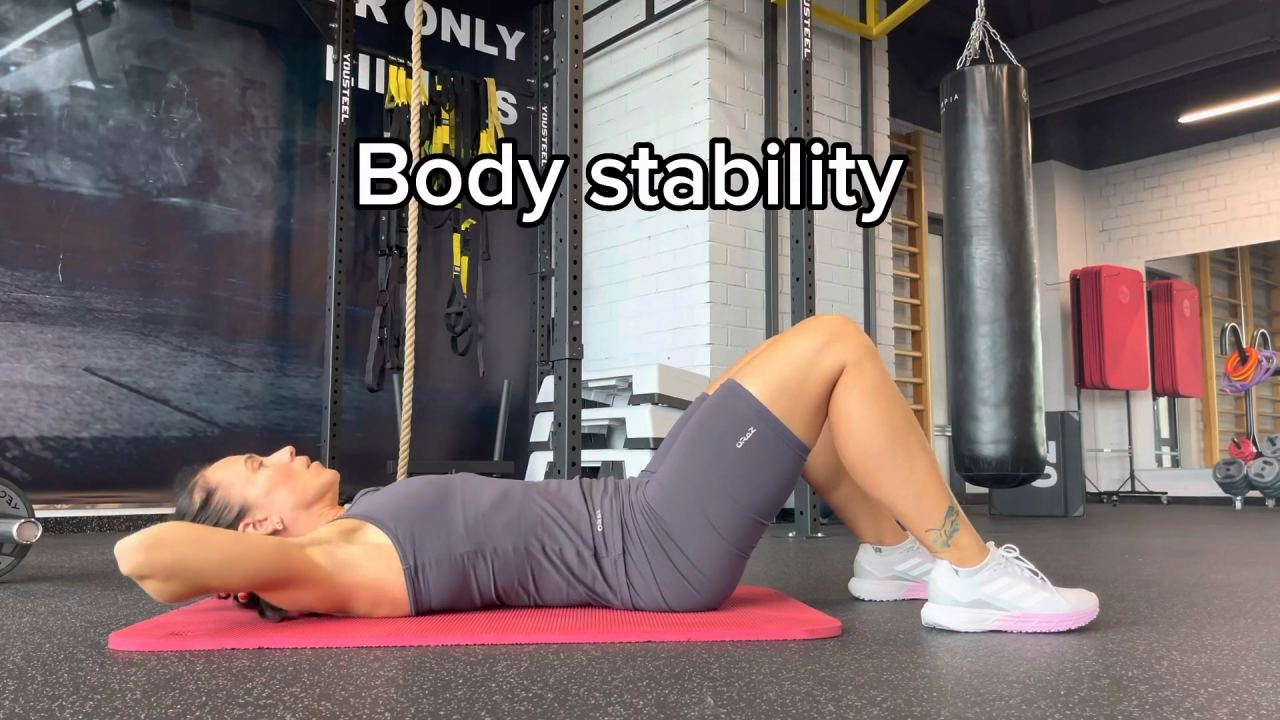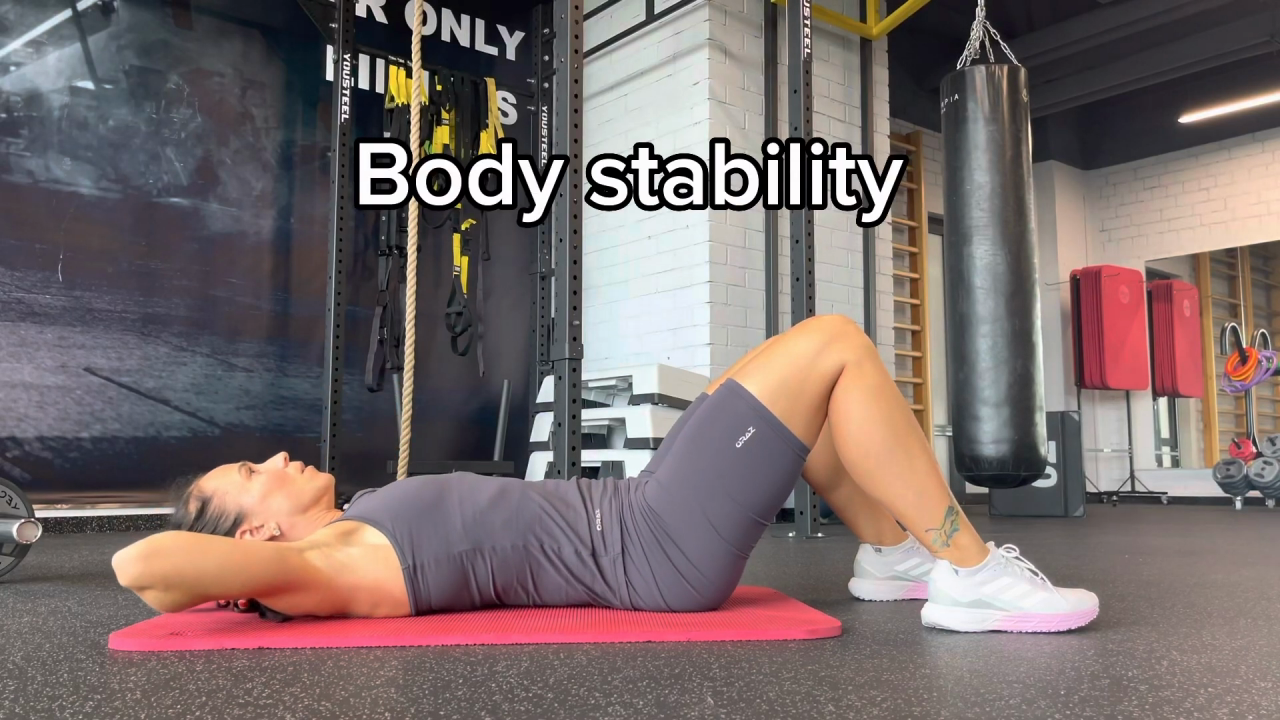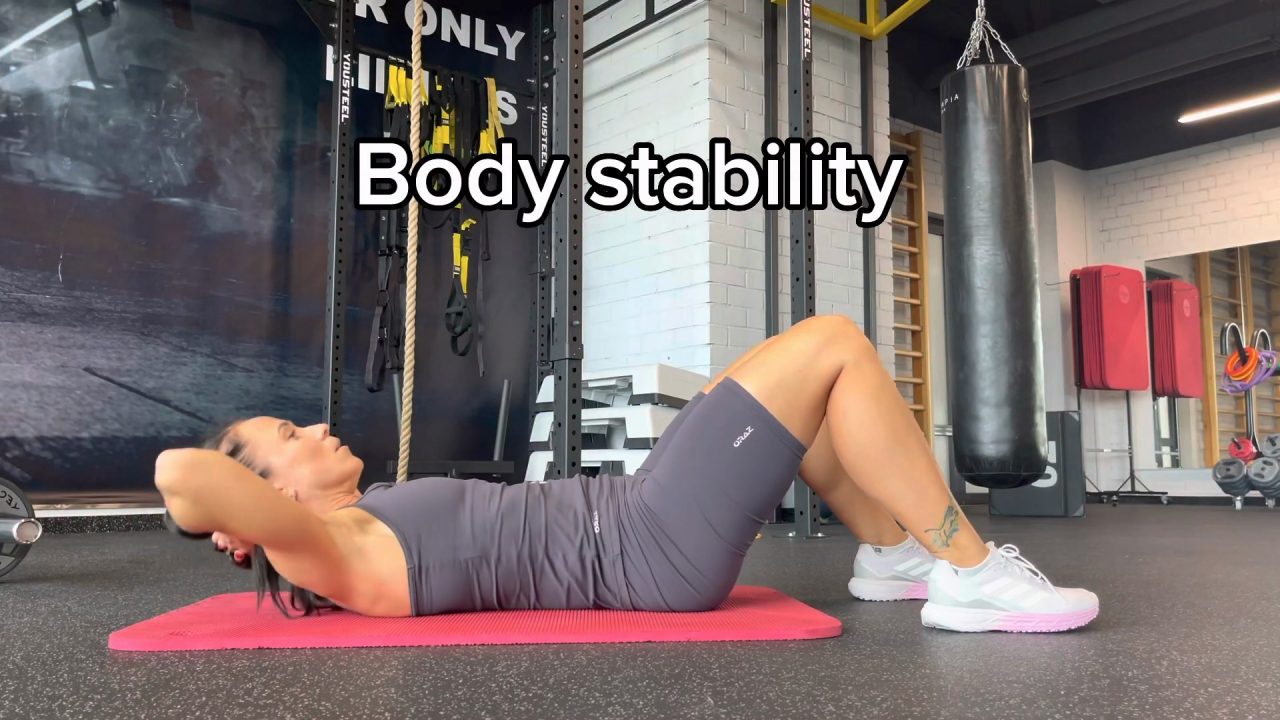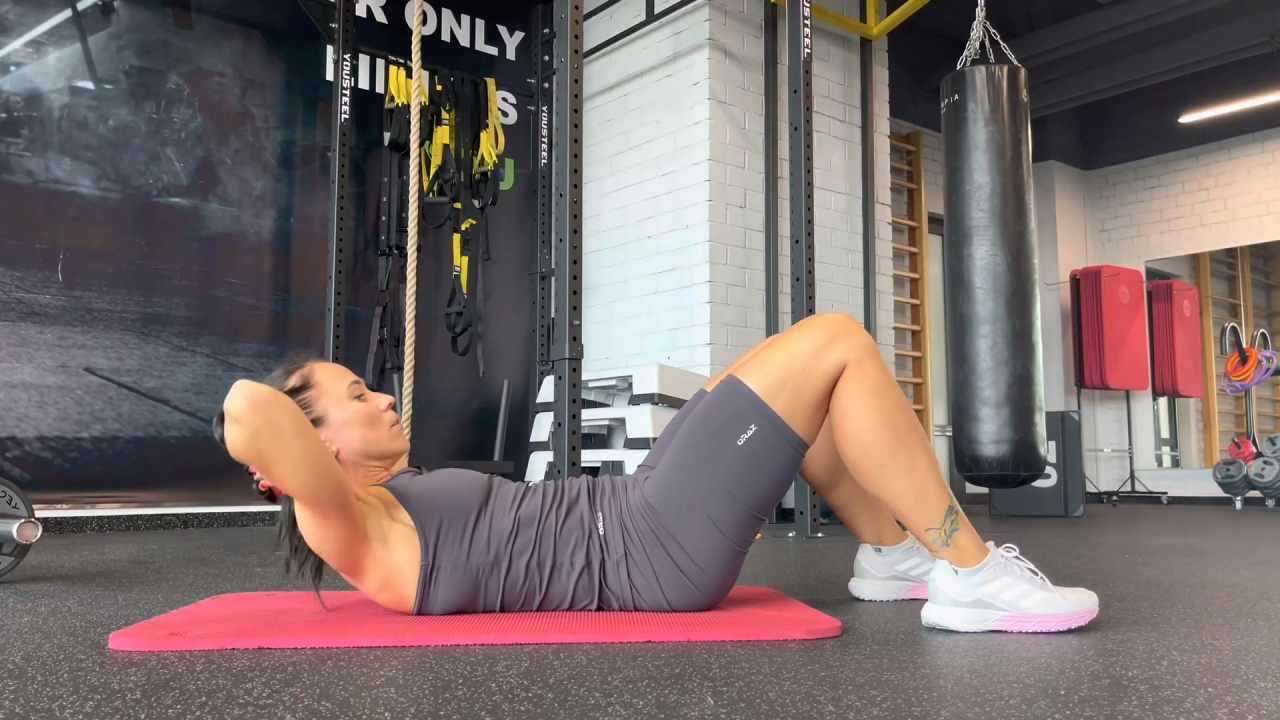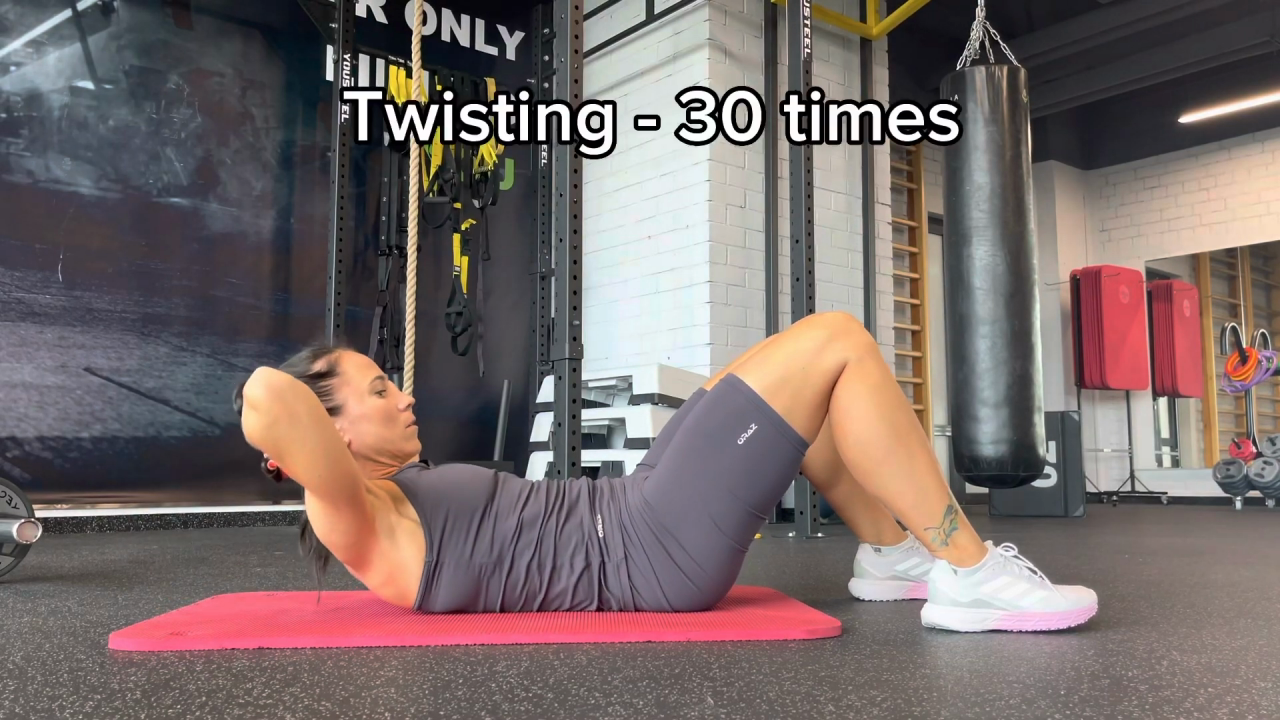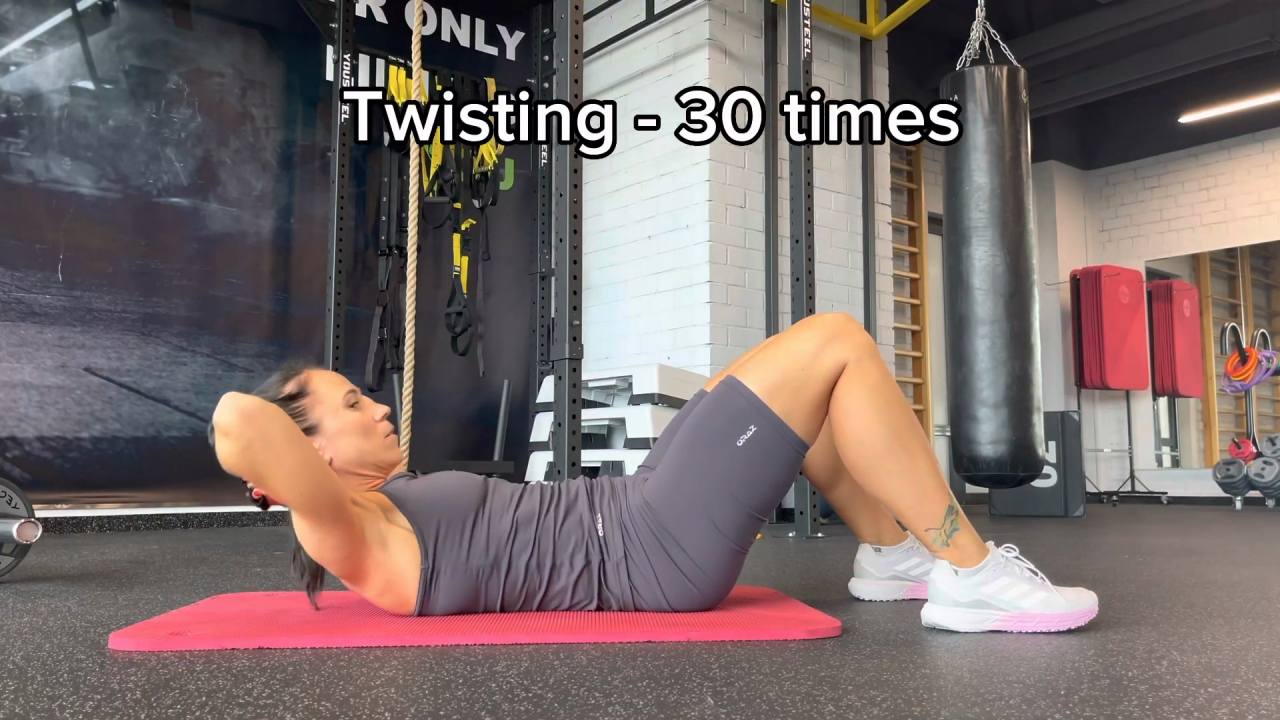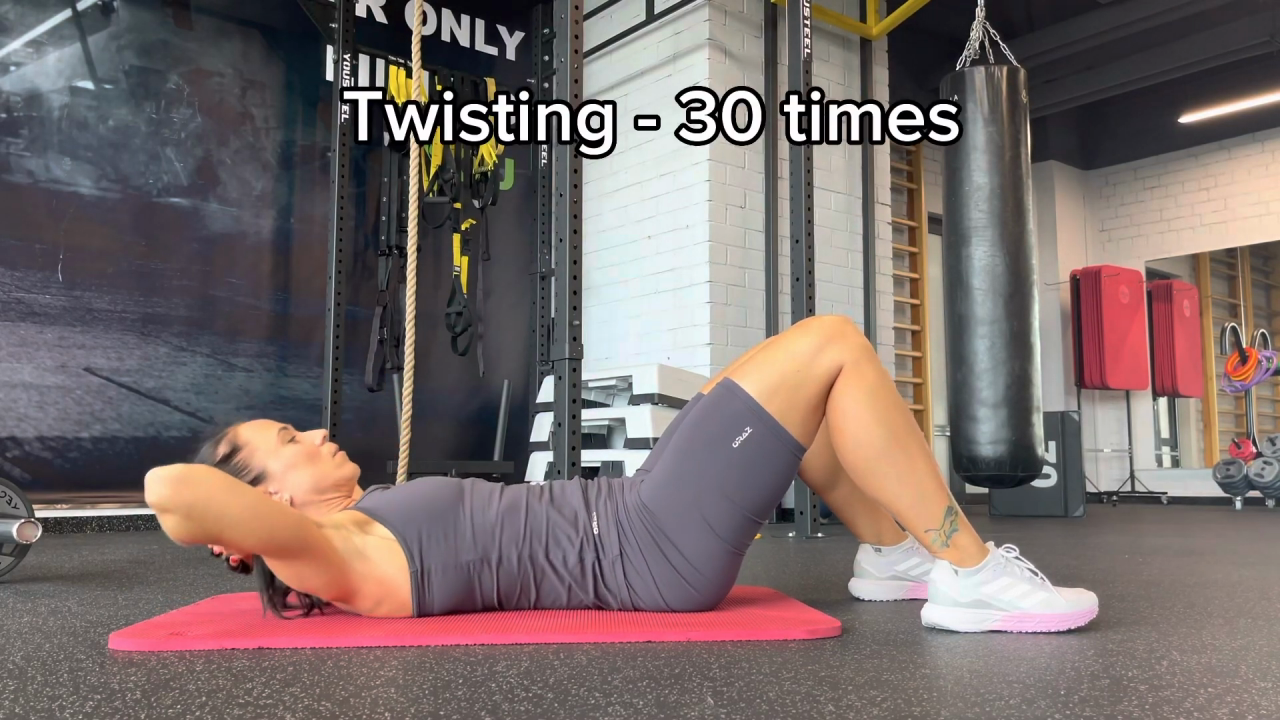
dt=0.3s
person 1, frame 1
left shoulder: (356, 533)
right shoulder: (336, 569)
right elbow: (143, 555)
right wrist: (227, 554)
left hip: (639, 520)
right hip: (661, 550)
left knee: (809, 372)
right knee: (837, 344)
left ankle: (890, 557)
right ankle: (972, 575)
person 1, frame 2
left shoulder: (351, 534)
right shoulder: (332, 568)
right elbow: (141, 566)
right wrist: (204, 563)
left hip: (631, 513)
right hip: (659, 551)
left knee: (802, 376)
right knee: (836, 343)
left ankle: (892, 555)
right ankle: (972, 576)
person 1, frame 3
left shoulder: (361, 525)
right shoulder: (339, 556)
right elbow: (181, 472)
right wrist: (230, 518)
left hip: (632, 521)
right hip: (655, 551)
left knee: (808, 379)
right knee: (835, 345)
left ankle: (890, 555)
right ankle: (971, 576)
person 1, frame 4
left shoulder: (386, 512)
right shoulder: (359, 534)
right elbow: (246, 408)
right wrist: (271, 425)
left hip: (634, 514)
right hip: (655, 551)
left knee: (811, 376)
right knee: (838, 343)
left ankle: (891, 553)
right ankle: (970, 576)
person 1, frame 5
left shoulder: (387, 503)
right shoulder: (364, 527)
right elbow: (268, 394)
right wrist: (288, 447)
left hip: (636, 522)
right hip: (656, 554)
left knee: (811, 375)
right knee: (838, 342)
left ankle: (890, 556)
right ankle: (970, 576)
person 1, frame 6
left shoulder: (380, 513)
right shoulder: (356, 540)
right elbow: (237, 419)
right wrist: (267, 458)
left hip: (633, 516)
right hip: (657, 554)
left knee: (814, 375)
right knee: (838, 343)
left ankle: (892, 554)
right ankle: (970, 575)
person 1, frame 7
left shoulder: (361, 527)
right shoulder: (342, 558)
right elbow: (168, 489)
right wrist: (225, 518)
left hip: (632, 519)
right hip: (655, 552)
left knee: (807, 375)
right knee: (833, 343)
left ankle: (892, 556)
right ankle: (971, 576)
